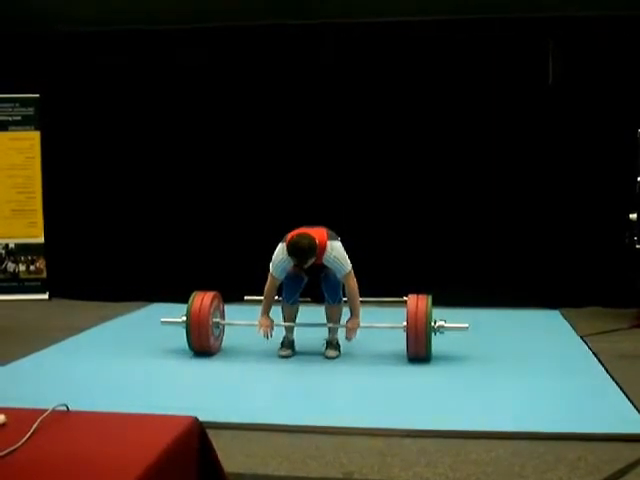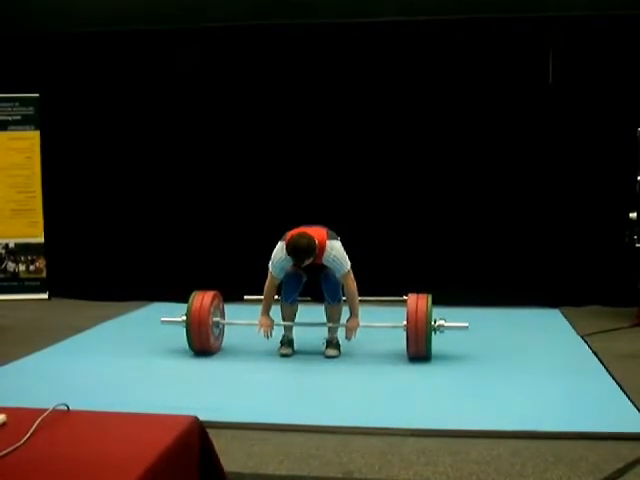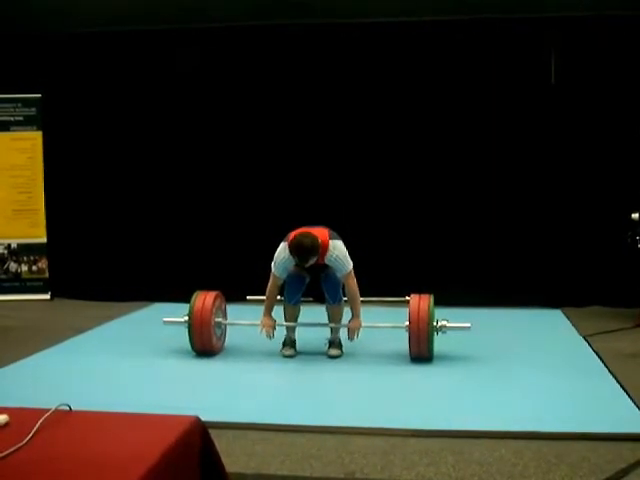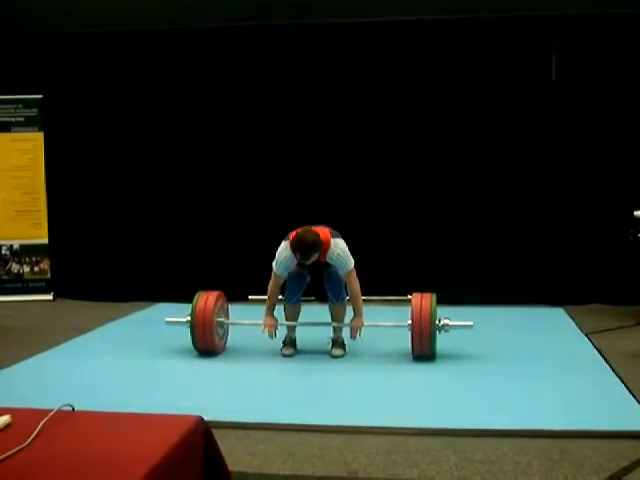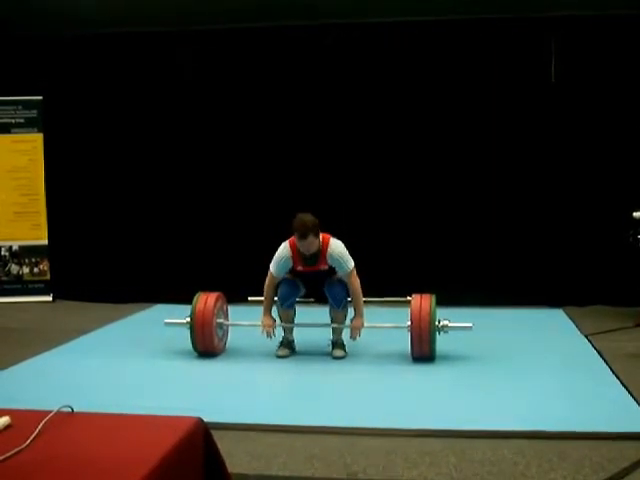
dt=0.5s
person 1, frame 1
left shoulder: (334, 250)
right shoulder: (282, 253)
left elbow: (350, 282)
right elbow: (272, 284)
left wrist: (355, 317)
right wrist: (264, 315)
left hip: (327, 265)
left knee: (333, 290)
right knee: (289, 290)
left ankle: (333, 339)
right ankle: (288, 338)
person 1, frame 2
left shoulder: (333, 249)
right shoulder: (280, 252)
left elbow: (349, 281)
right elbow: (271, 283)
left wrist: (354, 316)
right wrist: (264, 315)
left hip: (327, 265)
left knee: (333, 291)
right knee: (288, 290)
left ankle: (333, 339)
right ankle: (287, 337)
person 1, frame 3
left shoulder: (335, 249)
right shoulder: (284, 252)
left elbow: (350, 281)
right elbow: (274, 284)
left wrist: (356, 317)
right wrist: (267, 315)
left hip: (329, 265)
left knee: (333, 292)
right knee: (291, 292)
left ankle: (335, 338)
right ankle: (290, 338)
person 1, frame 4
left shoulder: (336, 247)
right shoulder: (286, 250)
left elbow: (351, 280)
right elbow: (275, 282)
left wrist: (358, 316)
right wrist: (269, 315)
left hip: (330, 264)
right hip: (299, 267)
left knee: (336, 291)
right knee: (291, 290)
left ankle: (337, 337)
right ankle: (290, 337)
person 1, frame 5
left shoulder: (335, 248)
right shoulder: (285, 251)
left elbow: (352, 280)
right elbow: (271, 281)
left wrist: (359, 316)
right wrist: (266, 315)
left hip: (329, 278)
right hip: (298, 278)
left knee: (339, 295)
right knee: (283, 294)
left ankle: (337, 339)
right ankle: (288, 339)
